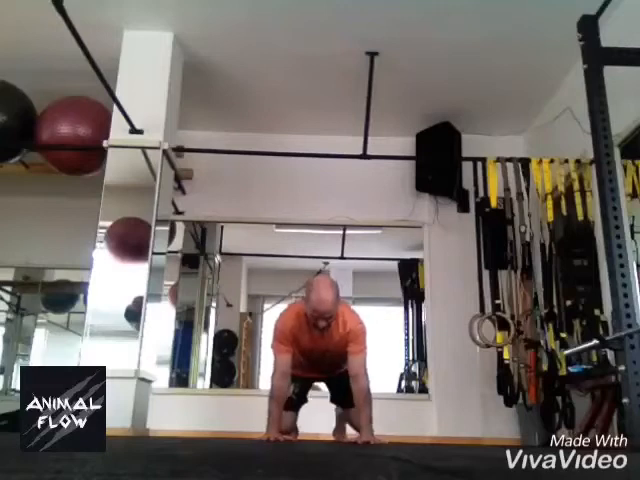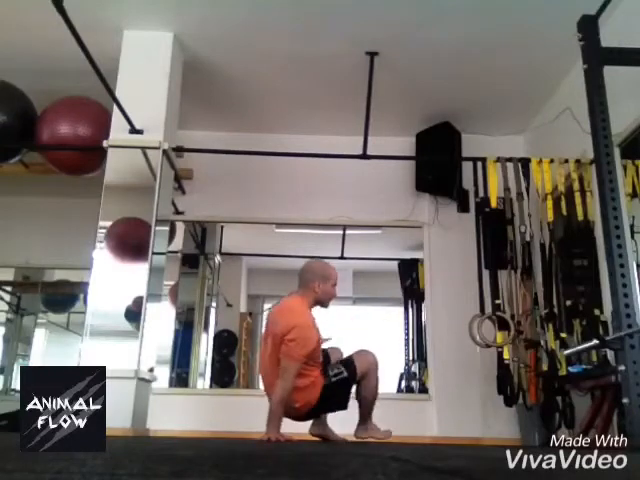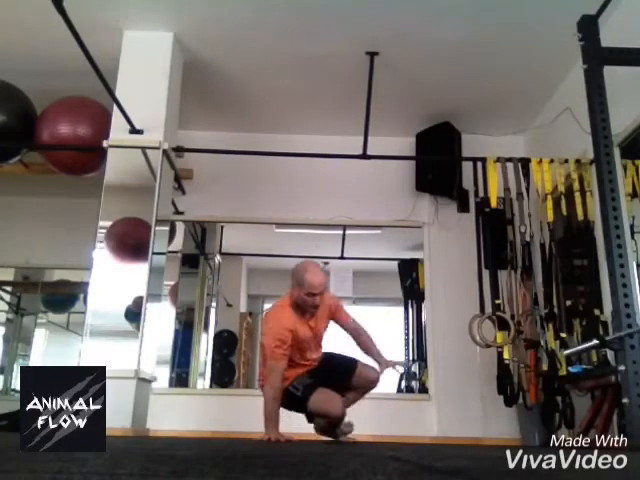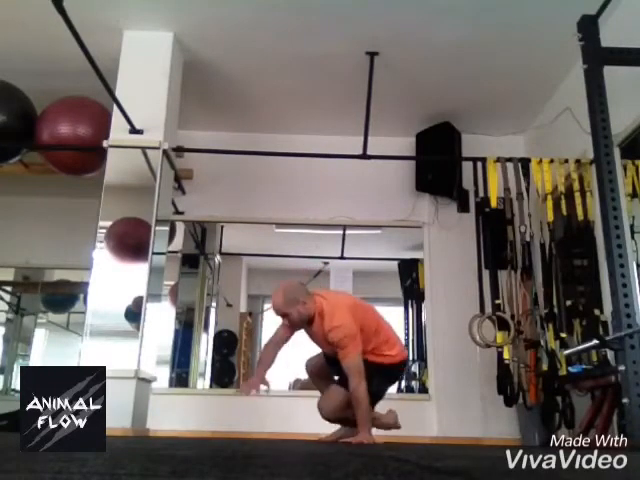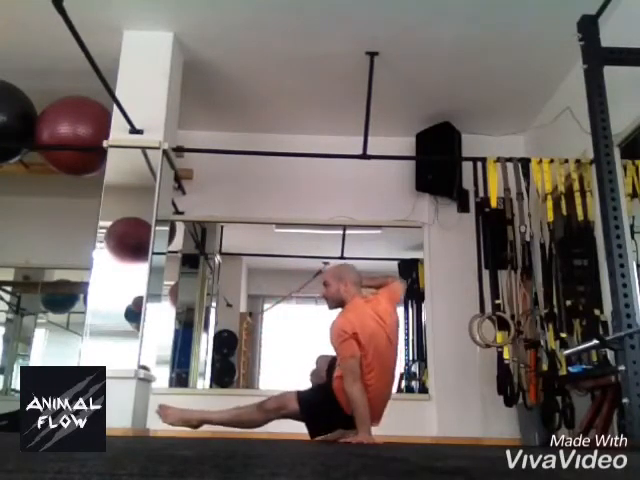
dt=1s
person 1, frame 1
left shoulder: (352, 324)
right shoulder: (288, 321)
left elbow: (358, 376)
right elbow: (281, 375)
left wrist: (366, 431)
right wrist: (272, 429)
left hip: (339, 368)
right hip: (298, 367)
left knee: (358, 423)
right knee: (284, 428)
left ankle: (340, 420)
person 1, frame 2
left shoulder: (285, 306)
right shoulder: (302, 323)
right elbow: (285, 379)
right wrist: (272, 429)
left hip: (284, 396)
right hip: (301, 400)
left knee: (335, 354)
right knee: (367, 359)
left ankle: (319, 424)
right ankle: (365, 427)
person 1, frame 3
left shoulder: (327, 301)
right shoulder: (280, 321)
left elbow: (355, 329)
right elbow: (273, 378)
left wrist: (380, 359)
right wrist: (271, 430)
left hip: (316, 362)
right hip: (289, 378)
left knee: (370, 377)
right knee: (334, 409)
left ankle: (329, 422)
right ankle: (326, 426)
person 1, frame 4
left shoulder: (338, 322)
right shoulder: (306, 307)
left elbow: (356, 380)
right elbow: (274, 342)
left wrist: (364, 432)
right wrist: (259, 375)
left hip: (387, 359)
right hip: (366, 348)
left knee: (328, 408)
right knee: (313, 367)
left ankle: (382, 420)
right ankle: (354, 423)
person 1, frame 5
left shoulder: (345, 325)
right shoulder: (384, 303)
left elbow: (353, 384)
right elbow: (398, 283)
left wrist: (364, 433)
right wrist: (363, 282)
left hip: (348, 405)
right hip: (374, 400)
left knee: (272, 407)
right knee: (323, 364)
left ankle: (197, 418)
right ankle: (343, 426)
